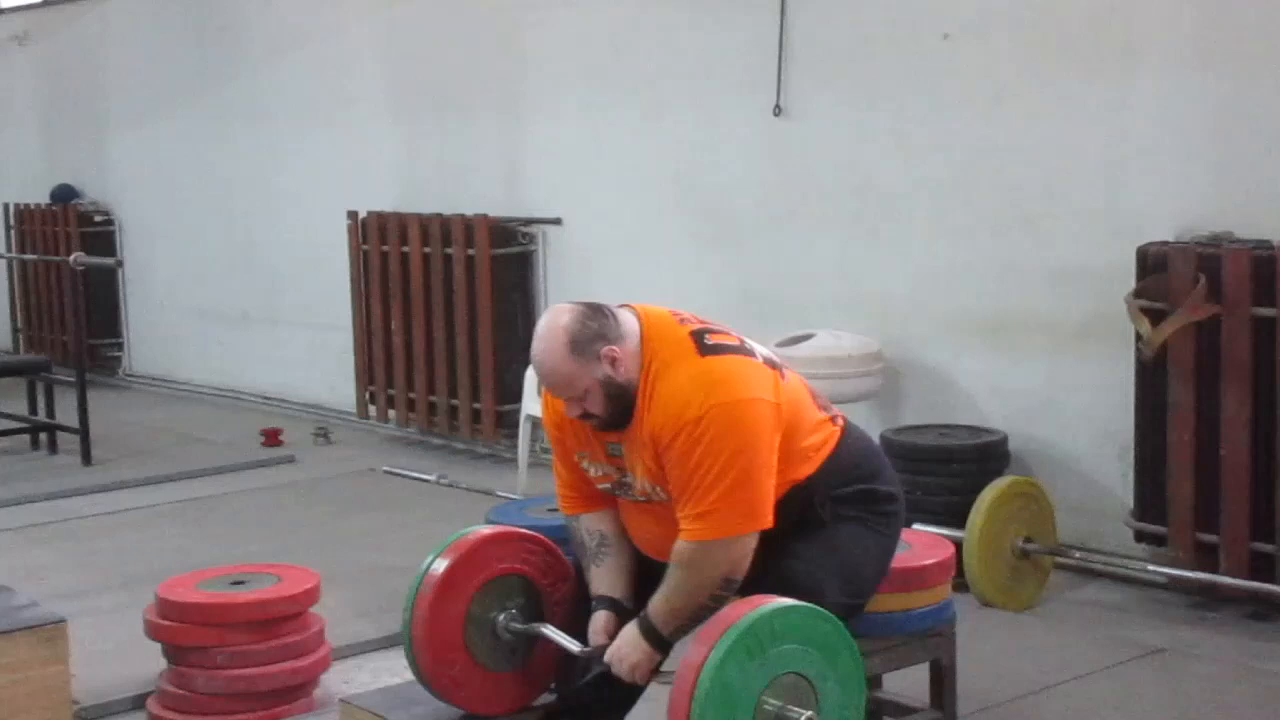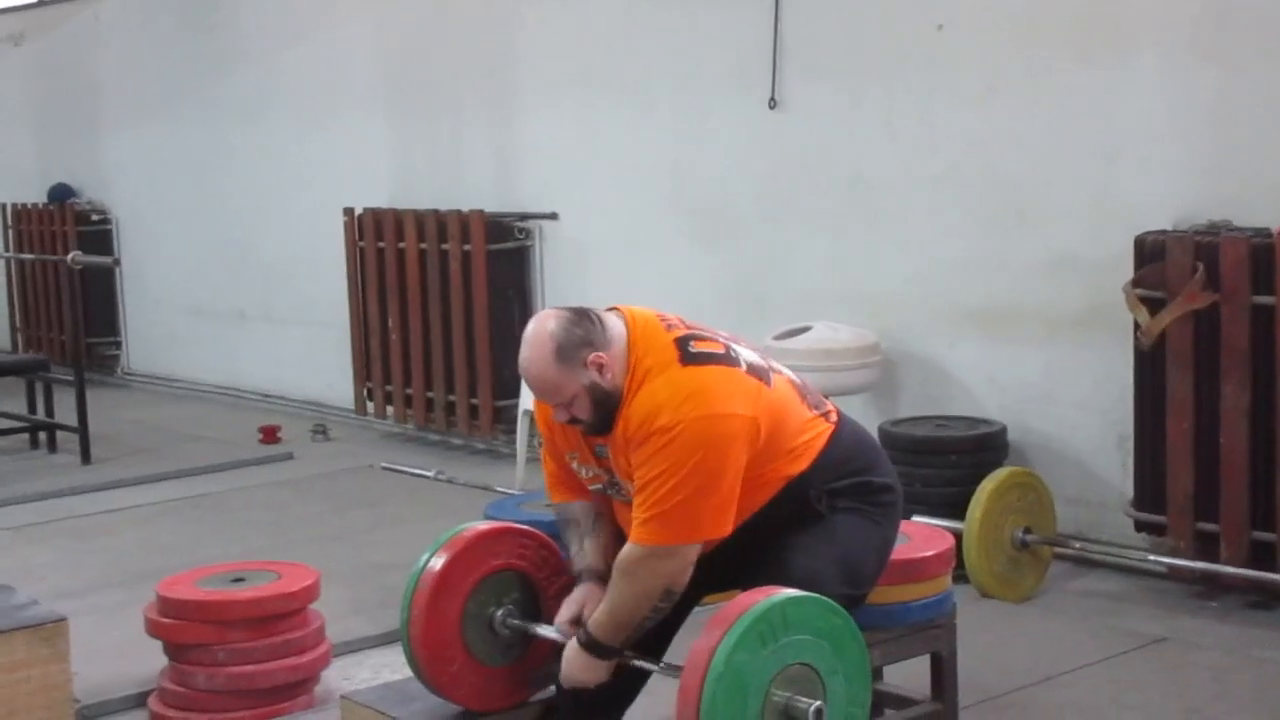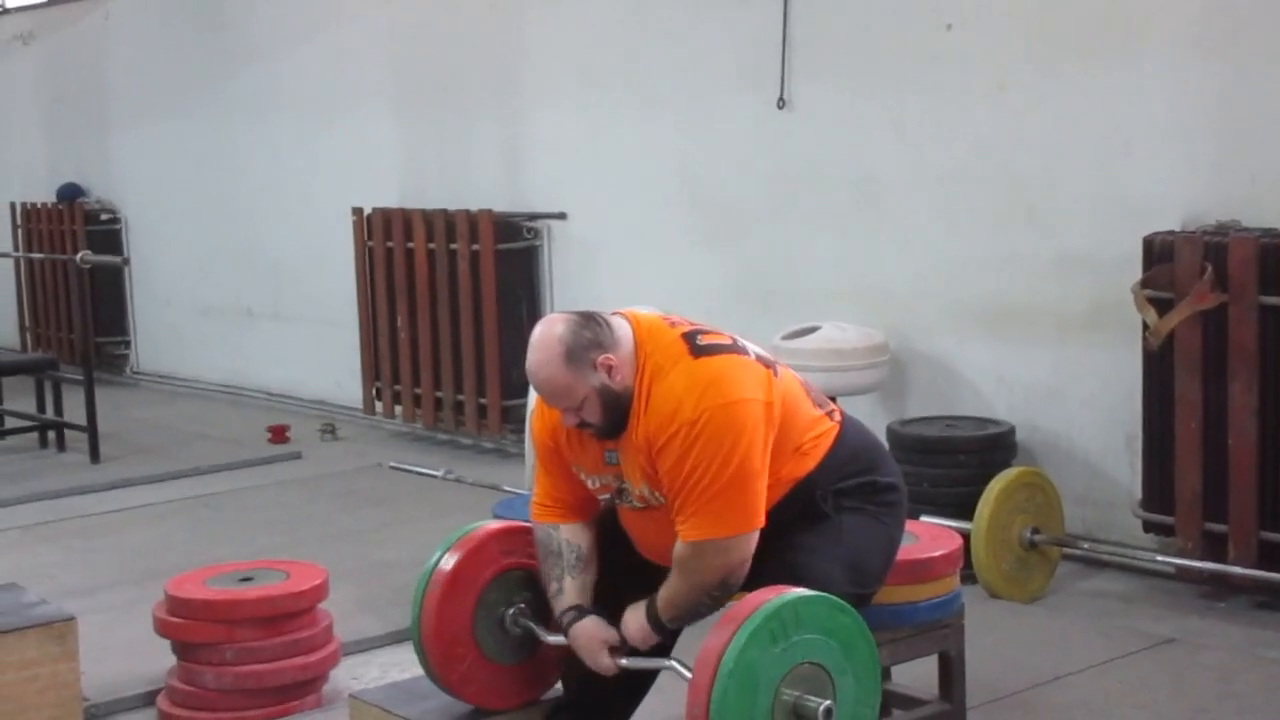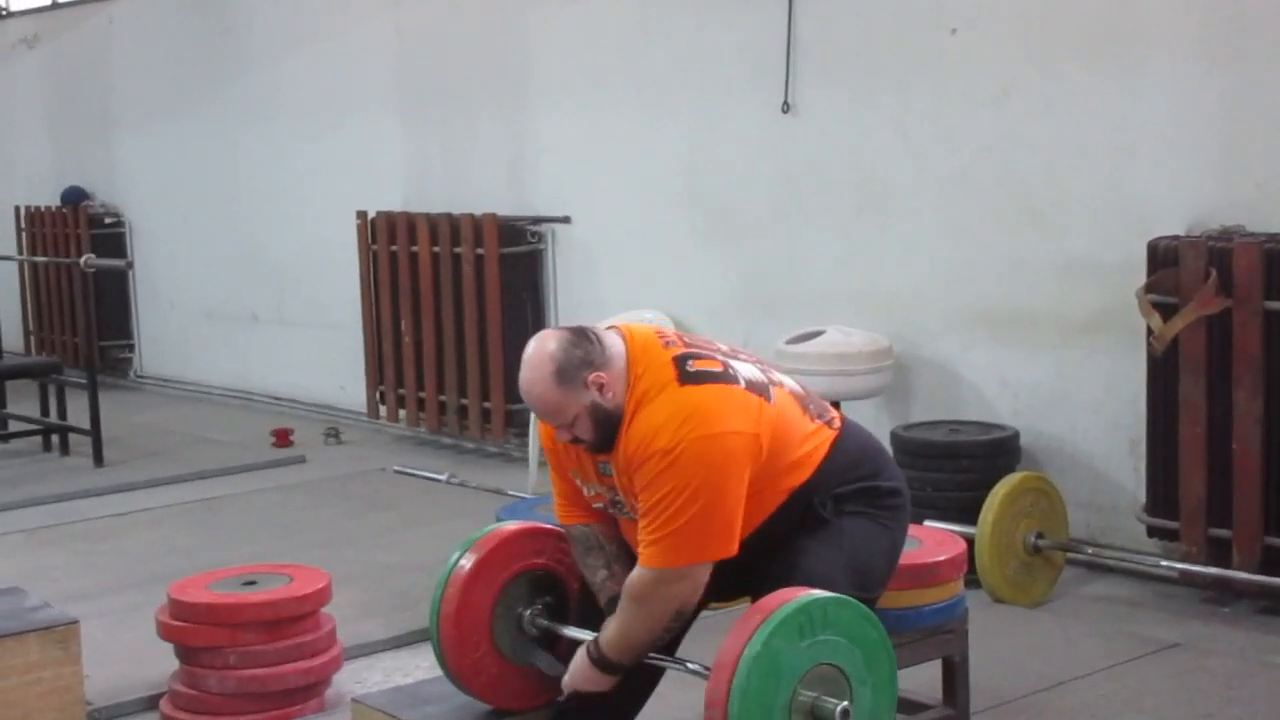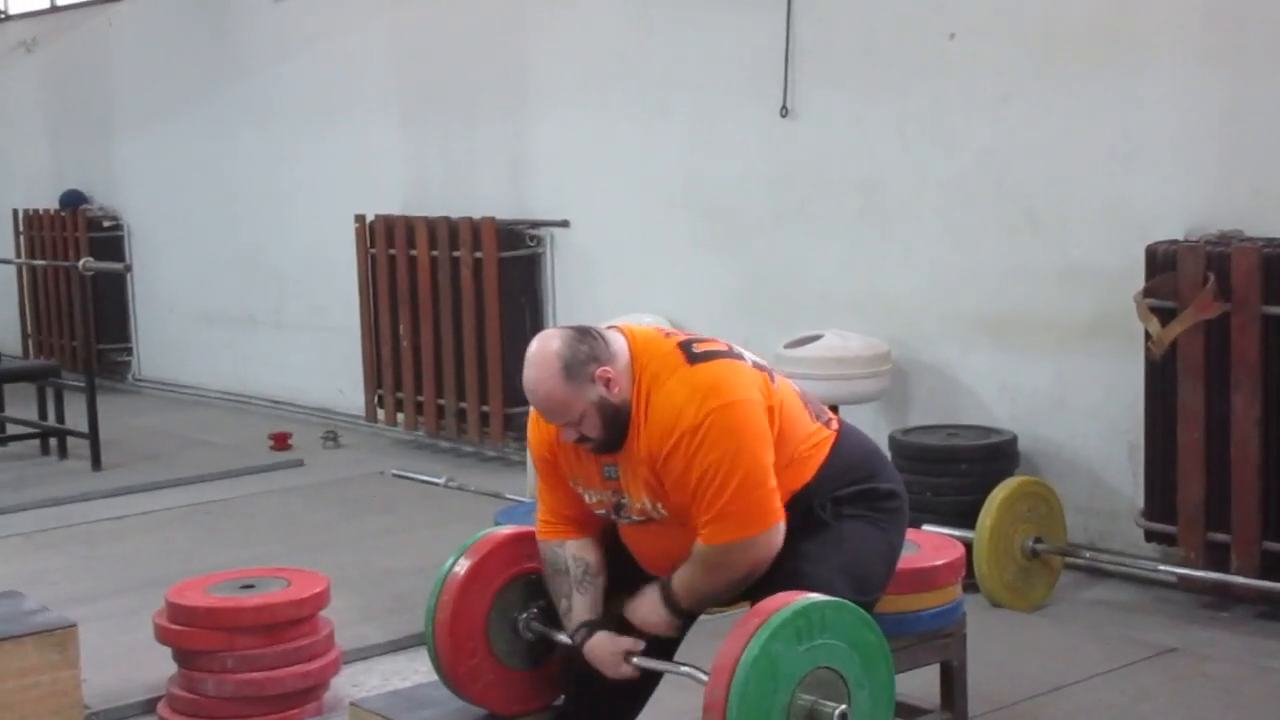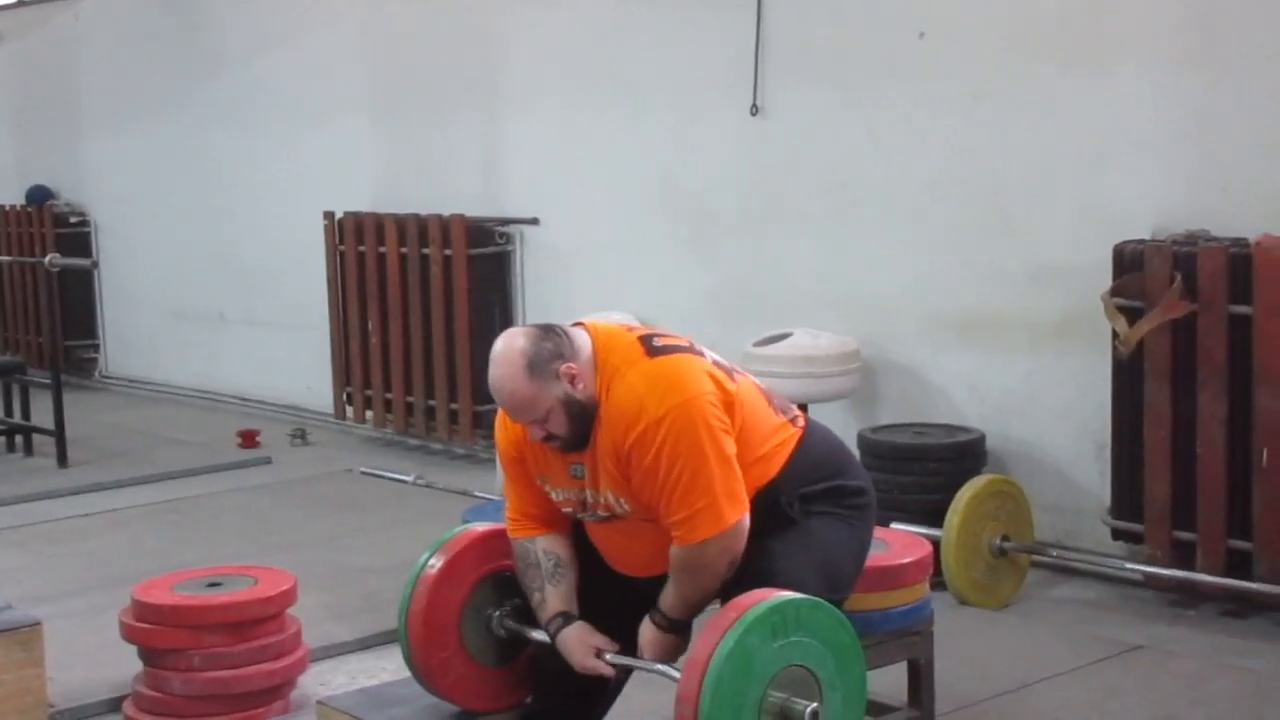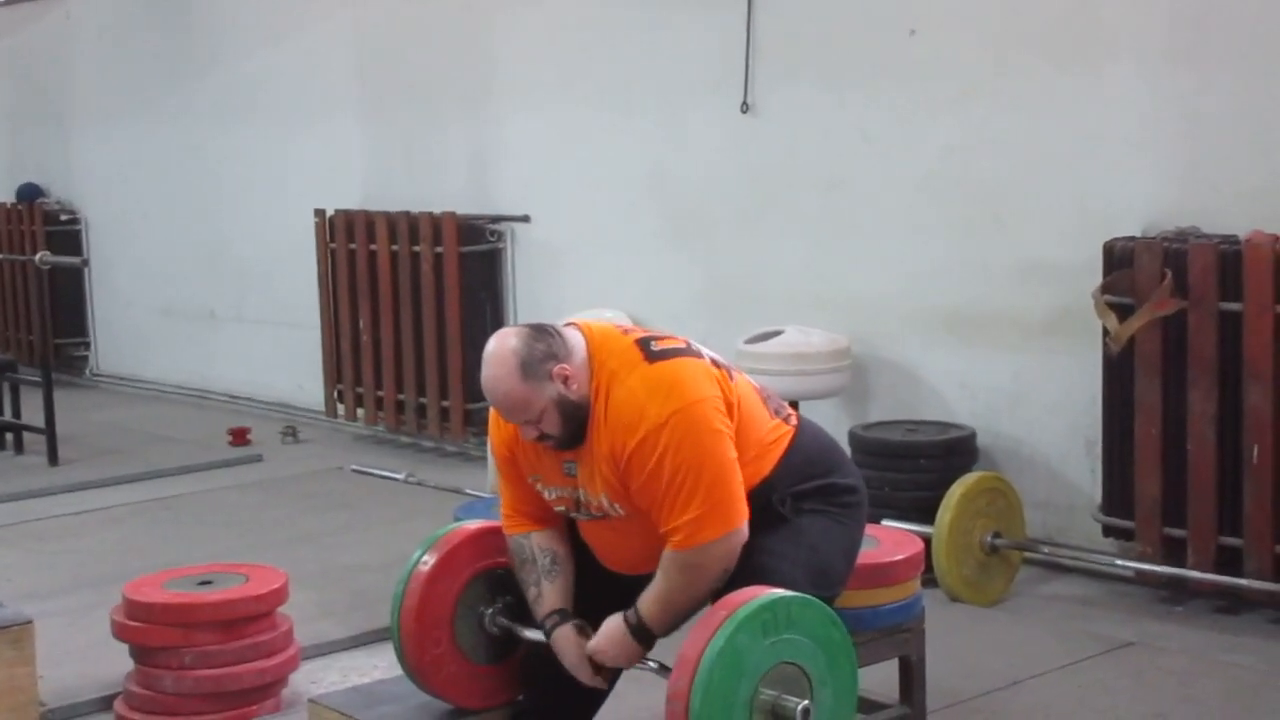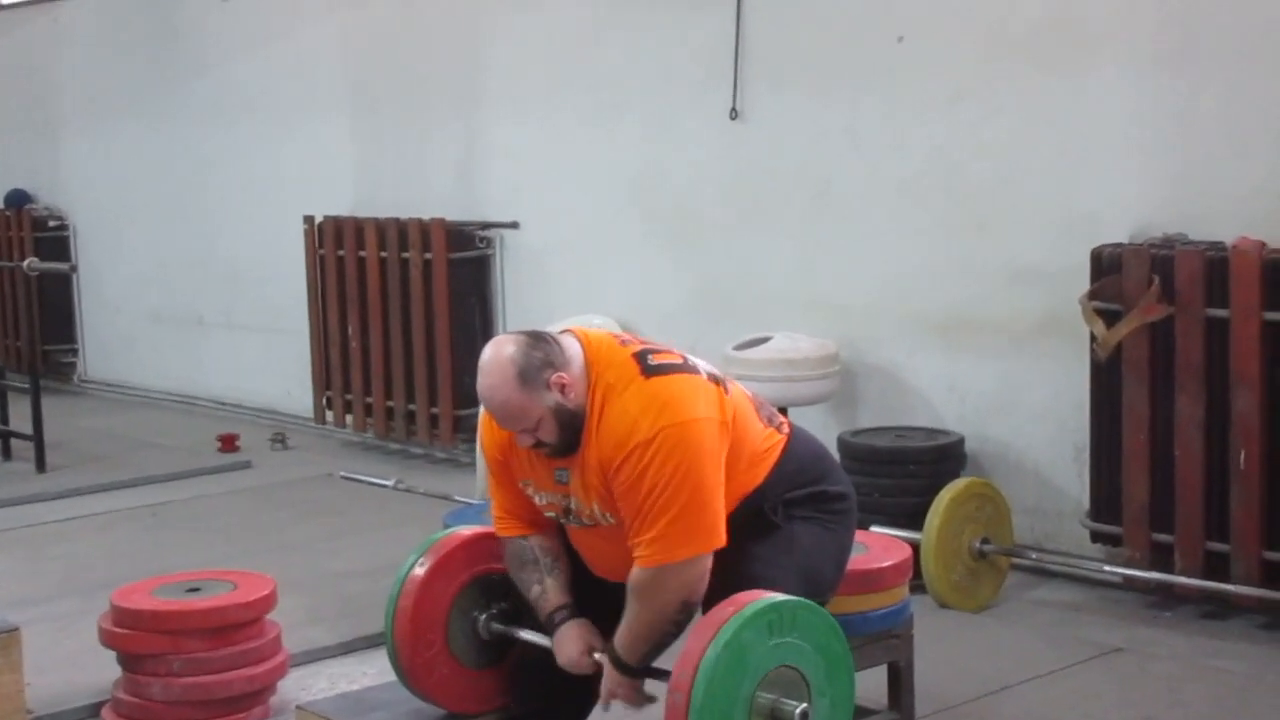
dt=0.7s
person 1, frame 1
left shoulder: (708, 389)
right shoulder: (574, 380)
left elbow: (718, 554)
right elbow: (589, 502)
left wrist: (652, 636)
right wrist: (607, 603)
right knee: (593, 633)
person 1, frame 2
left shoulder: (689, 398)
right shoulder: (568, 380)
left elbow: (659, 560)
right elbow: (577, 488)
left wrist: (597, 647)
right wrist: (590, 581)
right knee: (596, 619)
person 1, frame 3
left shoulder: (703, 391)
right shoulder: (567, 389)
left elbow: (723, 554)
right elbow: (560, 512)
left wrist: (657, 617)
right wrist: (576, 616)
right knee: (600, 619)
person 1, frame 4
left shoulder: (688, 417)
right shoulder: (569, 399)
left elbow: (670, 581)
right elbow: (586, 512)
left wrist: (606, 661)
right wrist: (616, 610)
person 1, frame 5
left shoulder: (701, 397)
right shoulder: (561, 404)
left elbow: (748, 546)
right elbow: (565, 527)
left wrist: (672, 601)
right wrist: (587, 630)
person 1, frame 6
left shoulder: (662, 391)
right shoulder: (526, 404)
left elbow: (715, 538)
right elbow: (536, 525)
left wrist: (668, 620)
right wrist: (563, 623)
person 1, frame 7
left shoulder: (659, 394)
right shoulder: (520, 403)
left elbow: (711, 546)
right elbow: (532, 522)
left wrist: (638, 628)
right wrist: (556, 621)
right knee: (565, 636)
person 1, frame 8
left shoulder: (656, 409)
right shoulder: (513, 407)
left elbow: (674, 574)
right elbow: (523, 524)
left wrist: (622, 663)
right wrist: (562, 617)
right knee: (551, 636)
